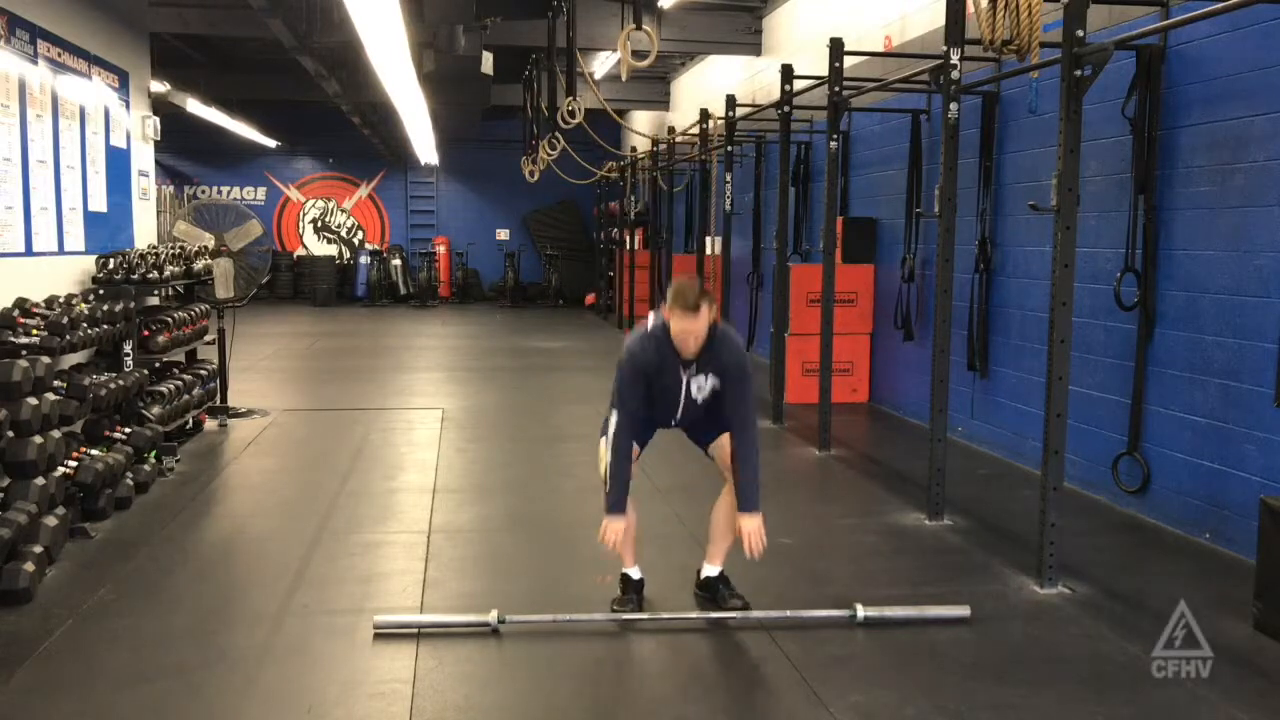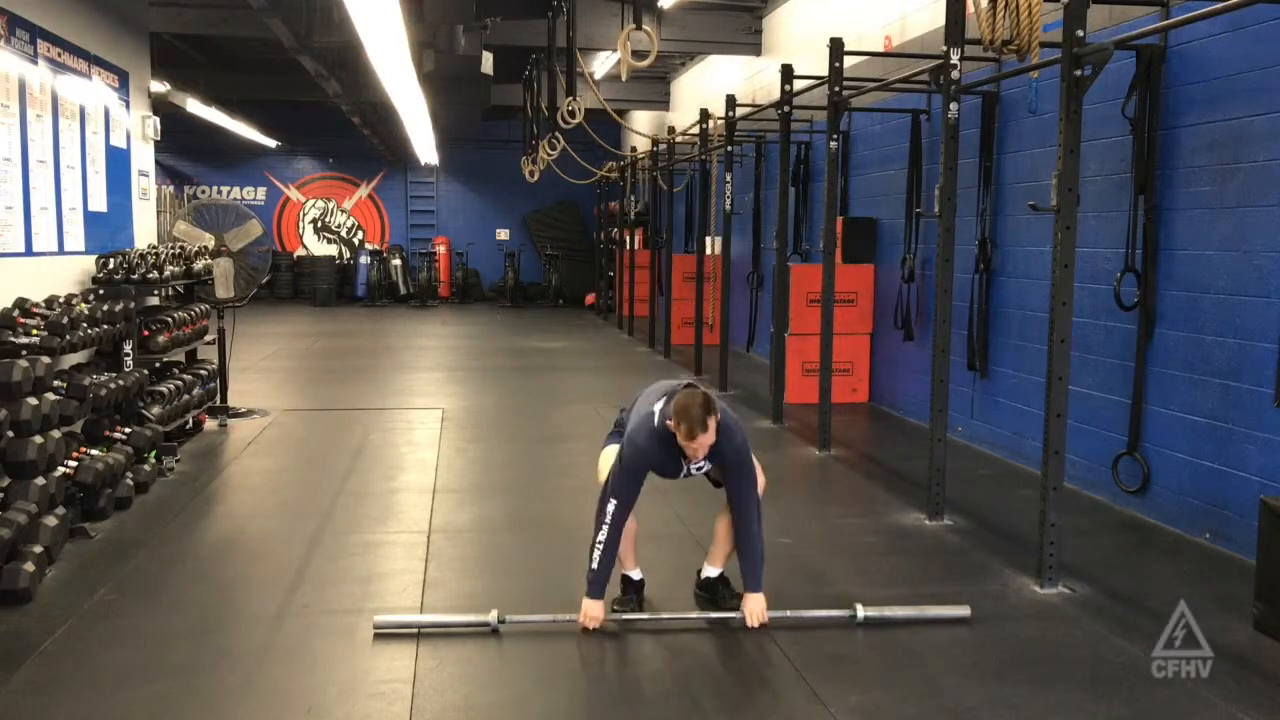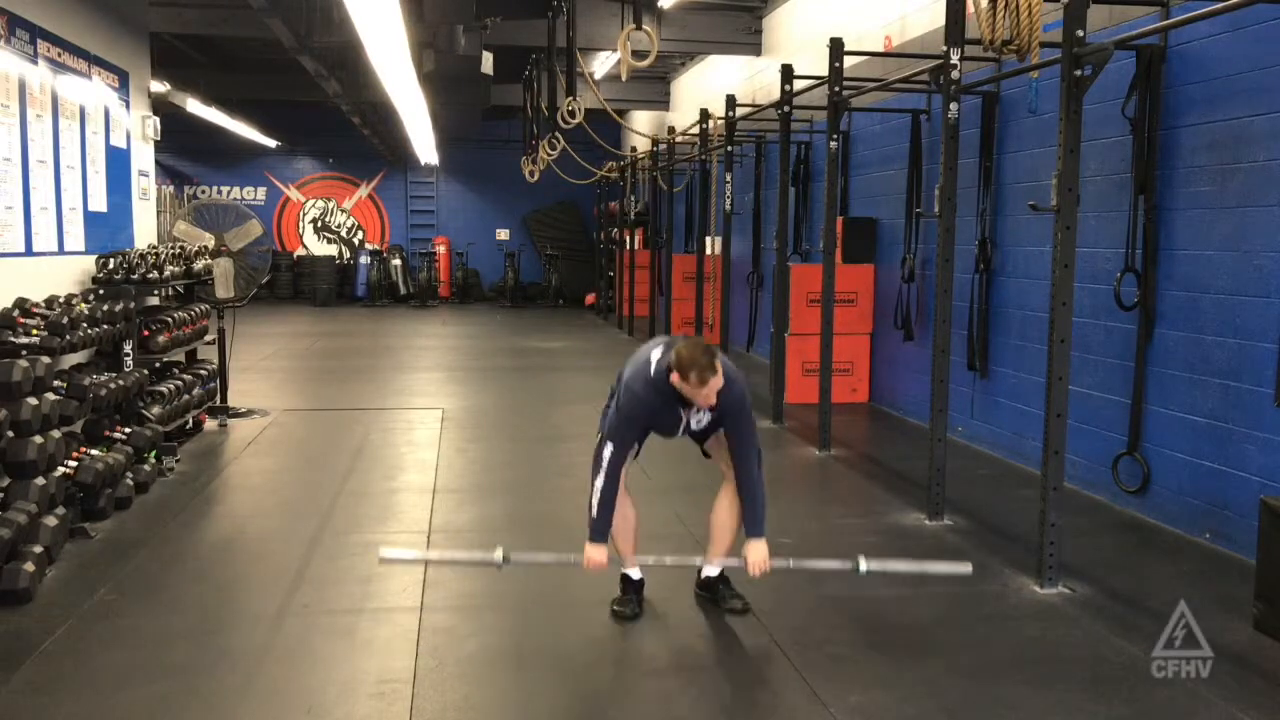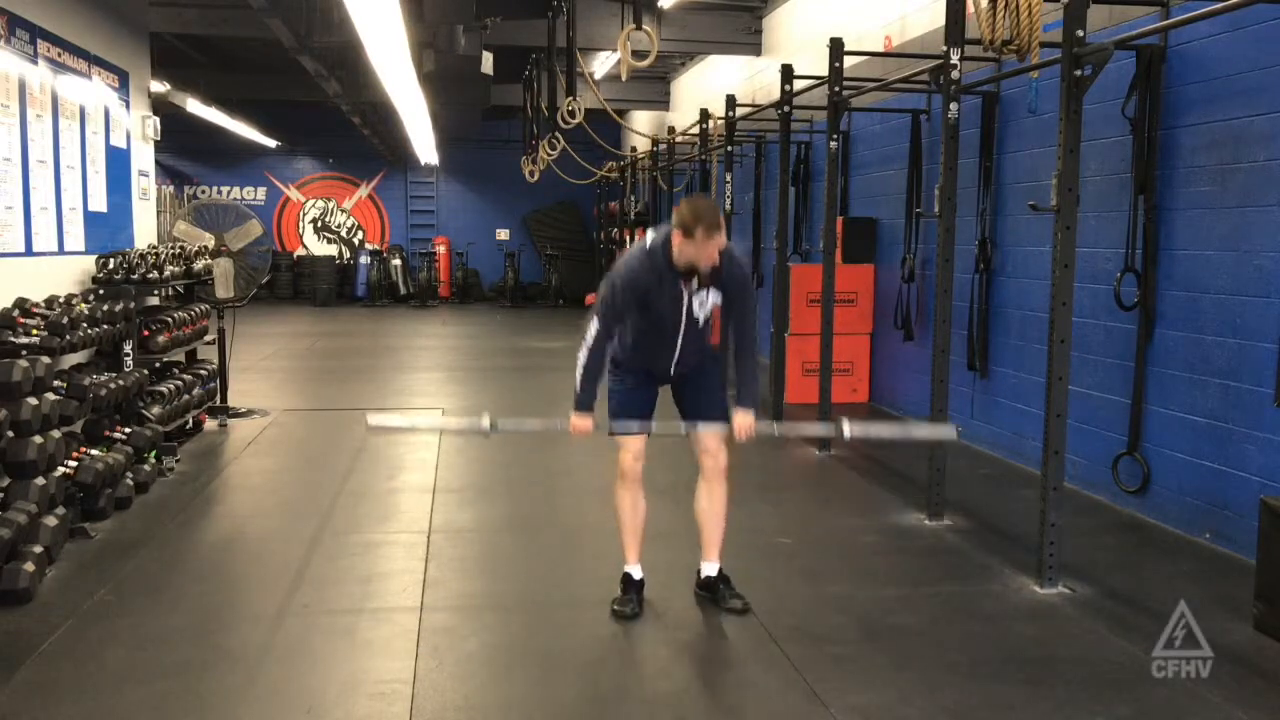
dt=0.3s
person 1, frame 1
left shoulder: (730, 350)
right shoulder: (640, 348)
left elbow: (744, 429)
right elbow: (622, 427)
left wrist: (749, 509)
right wrist: (614, 511)
left hip: (705, 407)
right hip: (645, 408)
left knee: (738, 468)
left ankle: (711, 575)
right ankle: (631, 577)
person 1, frame 2
left shoulder: (731, 436)
right shoulder: (641, 438)
left elbow: (746, 509)
right elbow: (613, 512)
left wrist: (754, 589)
right wrist: (594, 593)
right hip: (634, 429)
left knee: (753, 485)
right knee: (609, 482)
left ankle: (710, 578)
right ankle: (632, 579)
person 1, frame 3
left shoulder: (730, 386)
right shoulder: (638, 388)
left elbow: (747, 460)
right elbow: (609, 459)
left wrist: (755, 535)
right wrist: (598, 538)
right hip: (640, 408)
left knee: (738, 469)
right knee: (615, 476)
left ankle: (711, 576)
right ankle: (631, 578)
person 1, frame 4
left shoulder: (731, 268)
right shoulder: (637, 266)
left elbow: (745, 335)
right elbow: (599, 331)
left wrist: (746, 403)
right wrist: (583, 406)
left hip: (697, 363)
right hip: (634, 365)
left knee: (715, 460)
right knee: (630, 465)
left ankle: (710, 575)
right ankle: (633, 576)
